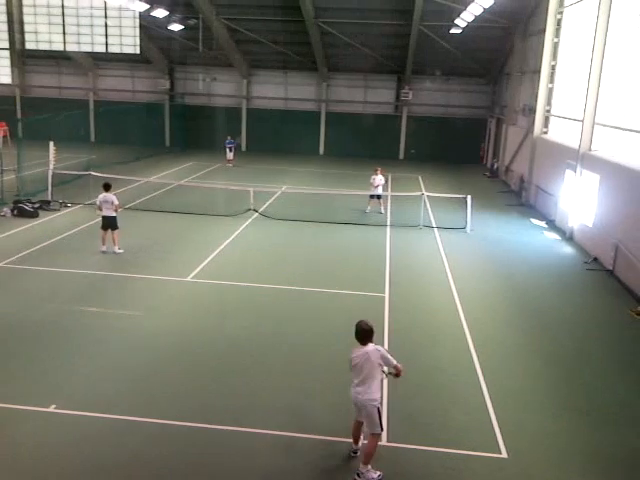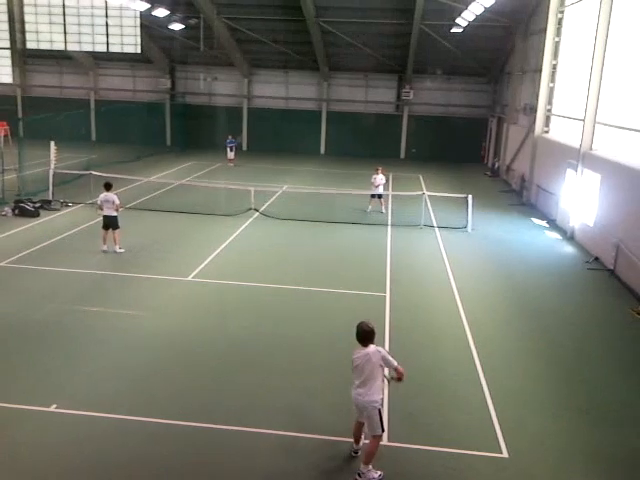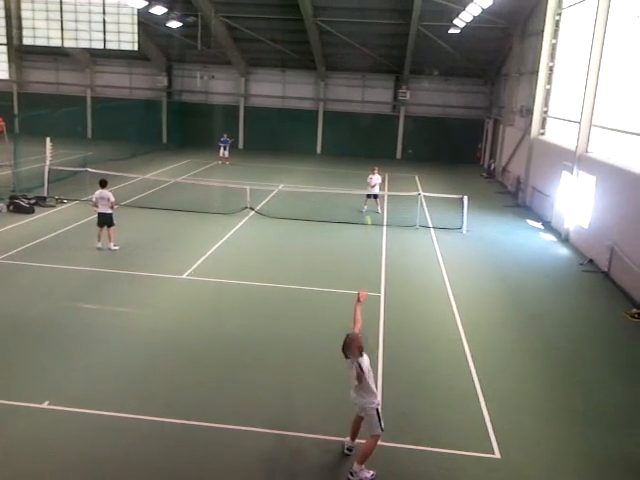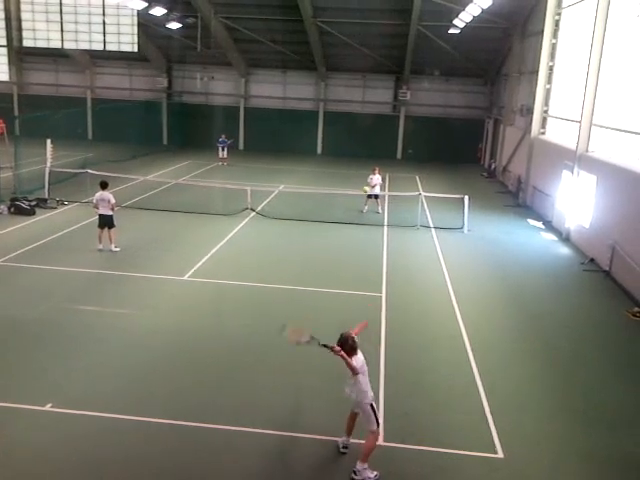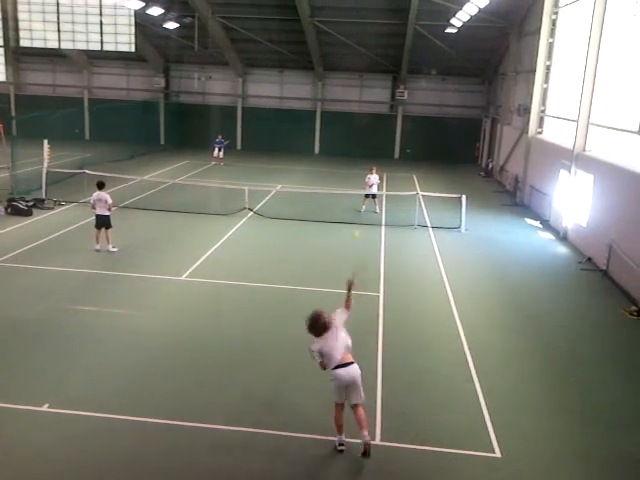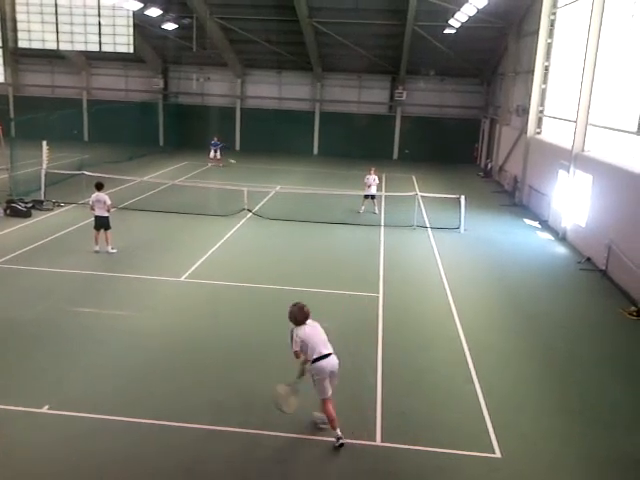
dt=0.3s
person 1, frame 1
left shoulder: (354, 354)
right shoulder: (378, 351)
right elbow: (398, 369)
right wrist: (397, 374)
left hip: (356, 394)
right hip: (371, 397)
left knee: (359, 421)
right knee: (375, 433)
left ankle: (355, 449)
person 1, frame 2
left shoulder: (356, 354)
right shoulder: (378, 352)
right elbow: (399, 370)
right wrist: (399, 377)
left hip: (357, 396)
right hip: (370, 400)
left knee: (360, 421)
right knee: (376, 436)
left ankle: (356, 447)
person 1, frame 3
left shoulder: (352, 354)
right shoulder: (358, 361)
left elbow: (357, 323)
right elbow: (360, 380)
left wrist: (359, 303)
right wrist: (360, 372)
left hip: (358, 397)
right hip: (368, 401)
left knee: (359, 417)
right knee: (375, 436)
left ankle: (350, 444)
person 1, frame 4
left shoulder: (345, 348)
right shoulder: (354, 358)
left elbow: (353, 334)
right elbow: (355, 371)
left wrist: (361, 326)
right wrist: (344, 356)
left hip: (354, 393)
right hip: (364, 397)
left knee: (354, 412)
right knee: (374, 433)
left ankle: (345, 441)
person 1, frame 5
left shoulder: (315, 346)
right shoulder: (335, 325)
left elbow: (323, 367)
right elbow: (347, 307)
right wrist: (349, 290)
left hip: (337, 374)
right hip: (352, 370)
left knee: (339, 406)
right knee: (357, 406)
left ankle: (340, 440)
right ankle: (365, 436)
person 1, frame 6
left shoulder: (296, 332)
right shoulder: (313, 323)
left elbow: (297, 355)
left wrist: (302, 366)
left hip: (320, 366)
right hip: (332, 360)
left knee: (326, 401)
right knee: (326, 394)
left ankle: (338, 435)
right ankle: (323, 417)
